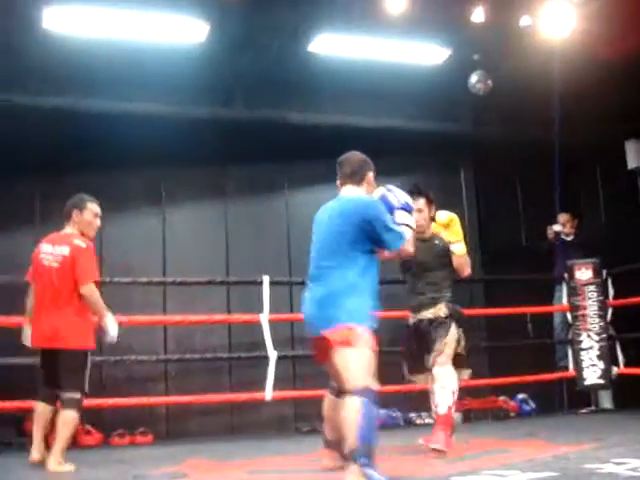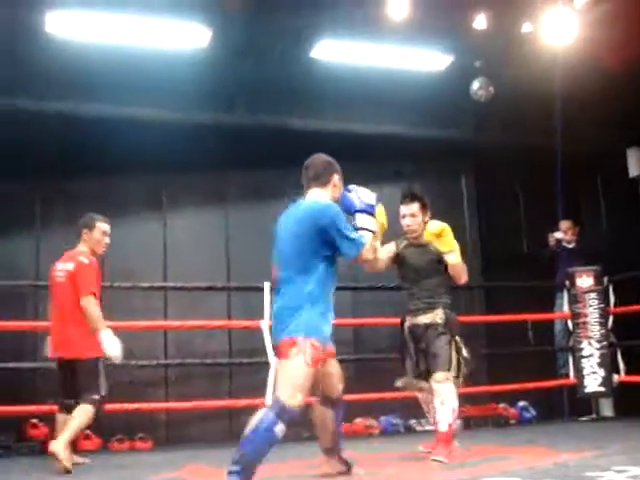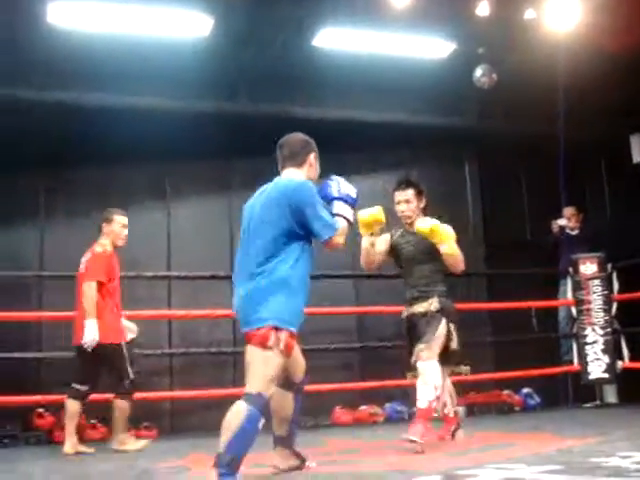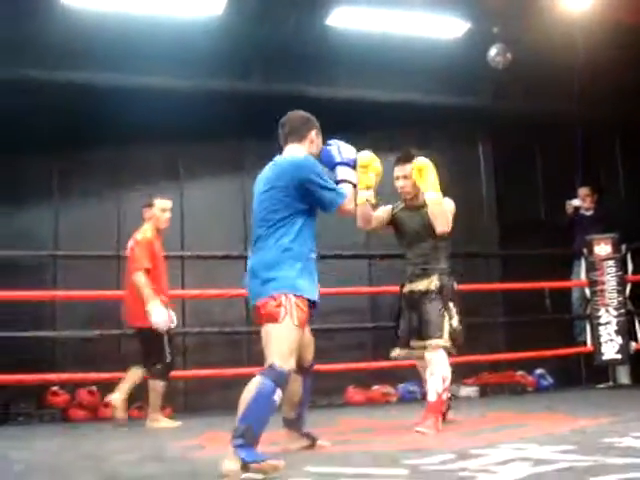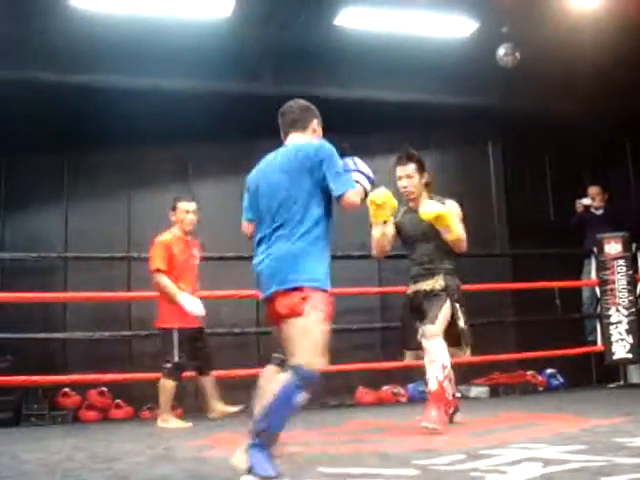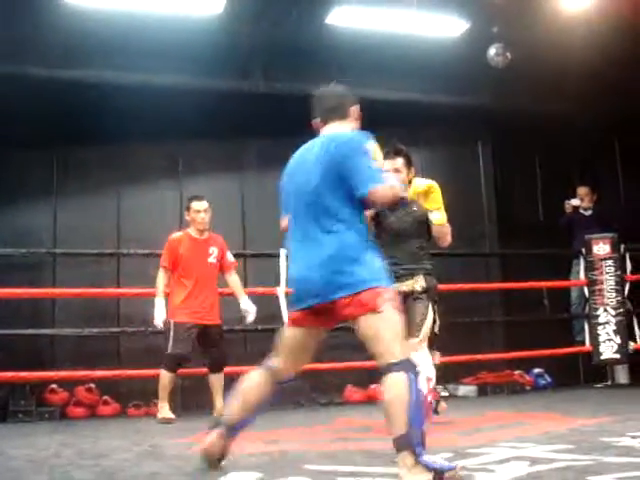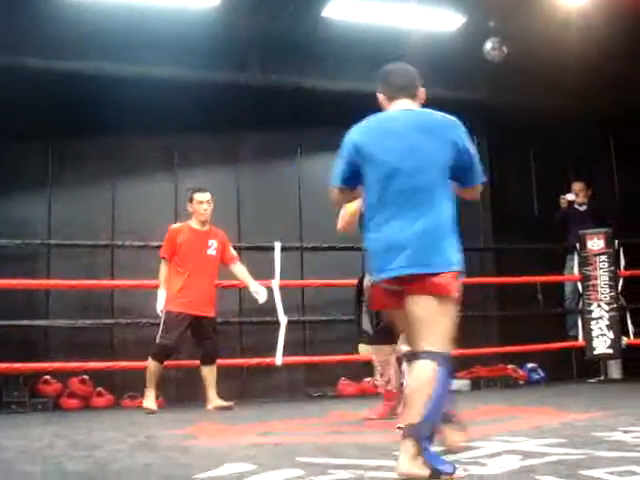
dt=0.3s
person 1, frame 1
left shoulder: (326, 212)
right shoulder: (368, 206)
right elbow: (404, 248)
right wrist: (403, 211)
left hip: (320, 310)
right hip: (344, 312)
left knee: (343, 385)
right knee: (362, 390)
left ankle: (336, 451)
person 1, frame 2
left shoulder: (289, 216)
right shoulder: (328, 211)
right elbow: (365, 254)
right wrist: (364, 214)
left hip: (301, 319)
right hip: (303, 322)
left knee: (333, 387)
right knee: (286, 405)
person 1, frame 3
left shoulder: (260, 196)
right shoulder: (300, 190)
right elbow: (335, 239)
right wrist: (344, 202)
left hip: (258, 302)
right hip: (271, 307)
left knee: (294, 374)
right knee: (259, 392)
left ankle: (285, 451)
person 1, frame 4
left shoulder: (271, 171)
right shoulder: (303, 165)
right elbow: (347, 206)
right wrist: (346, 167)
left hip: (276, 278)
right hip: (282, 280)
left knee: (304, 357)
right knee: (280, 366)
left ankle: (295, 431)
person 1, frame 5
left shoulder: (261, 168)
right shoulder: (319, 150)
left elbow: (249, 227)
right elbow: (348, 198)
right wrist: (361, 178)
left hip: (271, 272)
right hip: (300, 271)
left knee: (292, 359)
right knee: (307, 367)
left ankle: (264, 441)
right ankle: (257, 449)
person 1, frame 6
left shoulder: (297, 159)
right shoulder: (353, 143)
left elbow: (287, 223)
right elbow: (381, 194)
right wrist: (395, 180)
left hip: (307, 278)
right hip: (353, 271)
left knee: (279, 367)
right knee: (397, 361)
left ankle: (220, 436)
person 1, frame 7
left shoulder: (360, 134)
right shoulder: (448, 125)
left elbow: (339, 193)
right elbow: (472, 190)
left hip: (383, 257)
right hip: (432, 252)
left knee: (417, 345)
right knee: (434, 353)
left ankle: (425, 433)
person 2, frame 1
left shoulder: (445, 238)
left elbow: (464, 271)
left wrist: (456, 238)
left hip: (443, 313)
right hip: (417, 317)
left knee: (441, 362)
right knee: (427, 374)
left ankle: (443, 430)
right ankle: (443, 426)
person 2, frame 2
left shoulder: (443, 244)
right shoulder: (397, 248)
left elbow: (461, 278)
right elbow: (373, 265)
left wrist: (449, 247)
left hip: (439, 320)
right hip: (413, 323)
left knee: (441, 379)
right knee: (421, 383)
left ankle: (445, 442)
right ankle: (443, 433)
person 2, frame 3
left shoulder: (442, 229)
right shoulder: (391, 237)
left elbow: (458, 266)
right elbow: (368, 265)
left wrist: (441, 238)
right wrist: (368, 234)
left hip: (437, 307)
right hip: (412, 311)
left knee: (427, 358)
right knee: (434, 367)
left ankle: (421, 424)
right ankle: (452, 422)
person 2, frame 4
left shoulder: (443, 203)
right shoulder: (393, 211)
left elbow: (443, 226)
right elbow: (366, 222)
left wrist: (429, 185)
left hip: (437, 285)
right hip: (412, 288)
left knee: (434, 347)
right knee: (419, 350)
left ankle: (433, 413)
right ankle: (442, 401)
person 2, frame 5
left shoulder: (447, 206)
right shoulder: (397, 215)
left elbow: (461, 245)
right elbow: (379, 252)
left wrist: (444, 220)
right wrist: (378, 221)
left hip: (443, 285)
right hip: (416, 289)
left knee: (432, 337)
right knee: (431, 346)
left ankle: (435, 406)
right ankle: (450, 405)
person 2, frame 6
left shoulder: (425, 204)
right shoulder: (378, 206)
left elbow: (444, 240)
left wrist: (434, 206)
left hip: (420, 286)
right hip: (391, 287)
left knee: (416, 345)
right knee: (412, 348)
right ankle: (432, 398)
person 2, frame 7
right shoulder: (364, 199)
right elbow: (343, 226)
right wrist: (362, 202)
left knee: (409, 341)
right knee: (380, 348)
right ankle: (391, 400)
person 3, frame 1
left shoulder: (43, 245)
right shoulder: (82, 246)
left elbow: (32, 288)
right elbow: (87, 289)
left wrist: (29, 324)
right wrist: (107, 318)
left hip: (44, 331)
right hip: (74, 333)
left knee: (47, 391)
right knee: (71, 395)
left ankle: (37, 447)
right ankle: (56, 458)
person 3, frame 2
left shoulder: (61, 263)
right shoulder: (86, 262)
right elbow: (87, 301)
left wrist: (51, 337)
right wrist: (106, 333)
left hip: (61, 342)
right hip: (85, 344)
left knee: (67, 400)
right knee: (91, 397)
left ankle: (65, 451)
right ankle: (61, 443)
person 3, frame 3
left shoulder: (94, 253)
right shoulder: (103, 252)
right elbow: (90, 287)
left wrist: (120, 320)
right wrist: (91, 322)
left hip: (87, 334)
right hip: (104, 333)
left knee: (80, 386)
right knee: (125, 382)
left ankle: (70, 441)
right ankle: (121, 437)
person 3, frame 4
left shoulder: (148, 238)
right shoulder: (145, 238)
right elbow: (139, 276)
left wrist: (163, 305)
right wrist: (154, 305)
left hip: (142, 314)
right hip: (148, 313)
left knee: (149, 362)
right knee: (162, 363)
left ankle: (119, 395)
right ankle: (155, 416)
person 3, frame 5
left shoulder: (192, 243)
right shoulder: (164, 241)
right elbow: (159, 276)
right wrist: (181, 297)
left hip: (193, 316)
right hip: (174, 317)
left knee: (204, 362)
right knee: (174, 364)
left ankle: (215, 407)
right ankle: (165, 417)
person 3, frame 6
left shoulder: (217, 242)
right shoulder: (176, 240)
left elbow: (229, 273)
right elbow: (164, 272)
left wrist: (243, 300)
right wrist: (159, 302)
left hip: (210, 315)
right hip: (183, 313)
left knee: (217, 359)
right knee: (175, 356)
left ankle: (219, 406)
right ankle: (163, 406)
person 3, frame 7
left shoulder: (219, 236)
right shoulder: (177, 231)
left elbow: (235, 264)
right elbow: (165, 263)
left wrist: (253, 285)
right wrist: (162, 291)
left hip: (206, 307)
right hip: (178, 304)
left knee: (210, 351)
right knee: (164, 346)
left ankle: (213, 399)
right ankle: (150, 394)
person 4, frame 1
left shoulder: (581, 241)
right shoulder: (555, 241)
right wrist: (550, 241)
right hip: (562, 285)
right knee: (560, 325)
right ankle: (563, 363)
person 4, frame 2
left shoulder: (583, 248)
right shoulder: (557, 248)
right wrist: (551, 248)
right hip: (563, 293)
right knee: (560, 332)
right ankle: (563, 370)
person 4, frame 3
left shoulder: (587, 234)
right shoulder: (560, 235)
right wrist: (555, 235)
right hip: (566, 280)
right knee: (564, 319)
right ankle: (567, 357)
person 4, frame 4
left shoulder: (601, 215)
right shoulder: (575, 216)
right wrist: (569, 215)
right hip: (580, 261)
right knee: (578, 300)
right ankle: (581, 338)
person 4, frame 5
left shoulder: (611, 214)
right shoulder: (584, 215)
right elbow: (575, 228)
right wrist: (578, 213)
right hip: (591, 260)
right knee: (588, 299)
right ankle: (591, 338)
person 4, frame 6
left shoulder: (601, 214)
right shoulder: (574, 216)
left elbow: (610, 232)
right elbow: (564, 229)
right wrist: (568, 214)
right hip: (580, 260)
right knee: (577, 300)
right ankle: (580, 338)
person 4, frame 7
left shoulder: (595, 210)
right shoulder: (568, 211)
left elbow: (605, 226)
right elbow: (558, 224)
left wrist: (586, 203)
right wrist: (563, 208)
right hip: (573, 255)
right knee: (571, 295)
right ankle: (573, 332)
